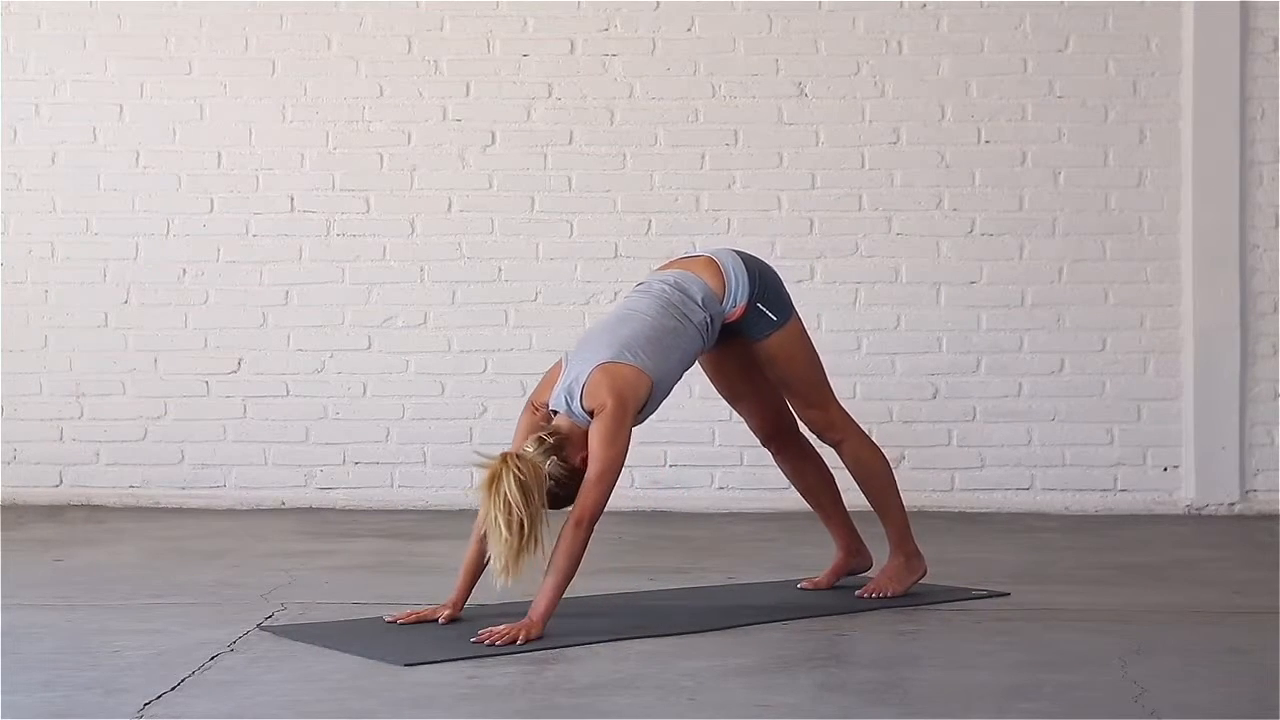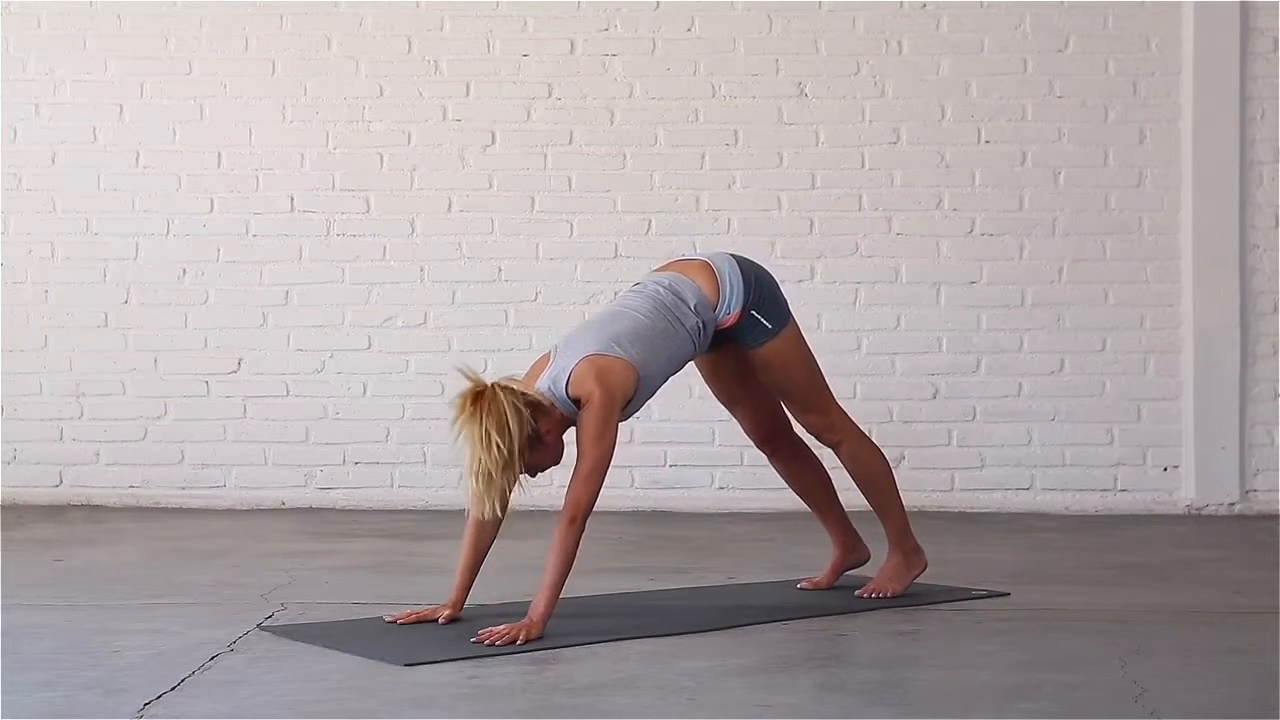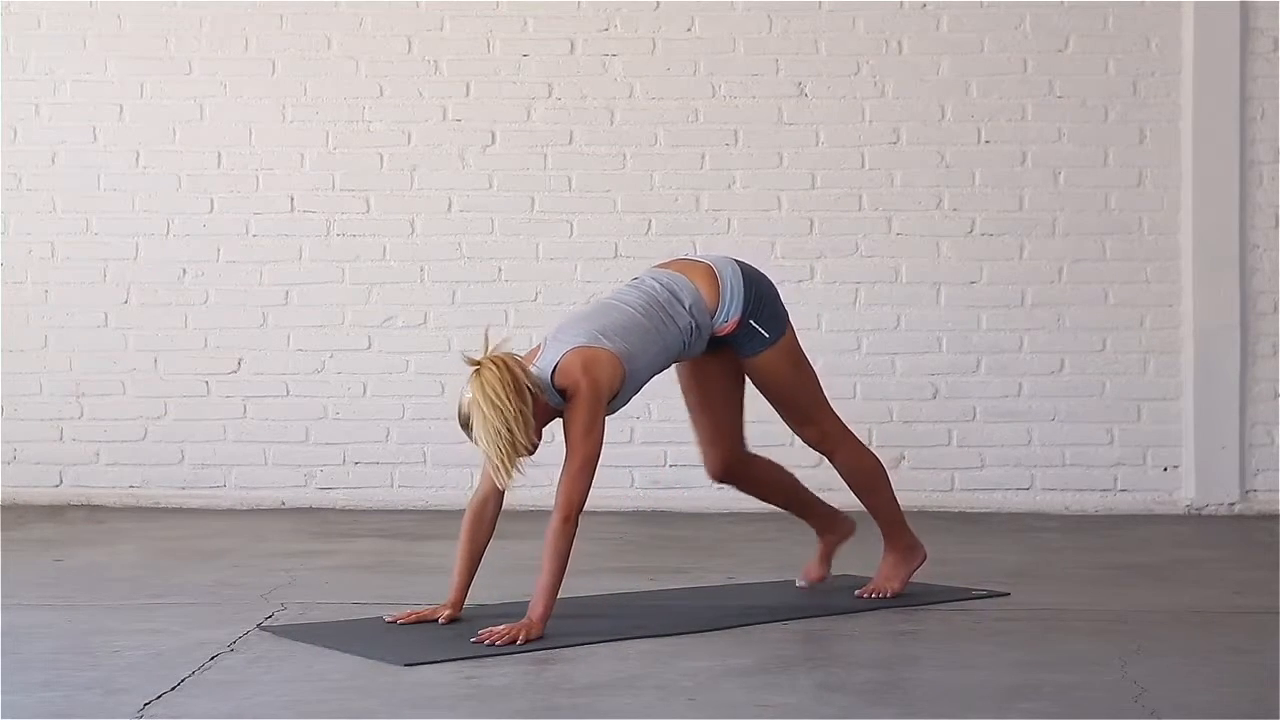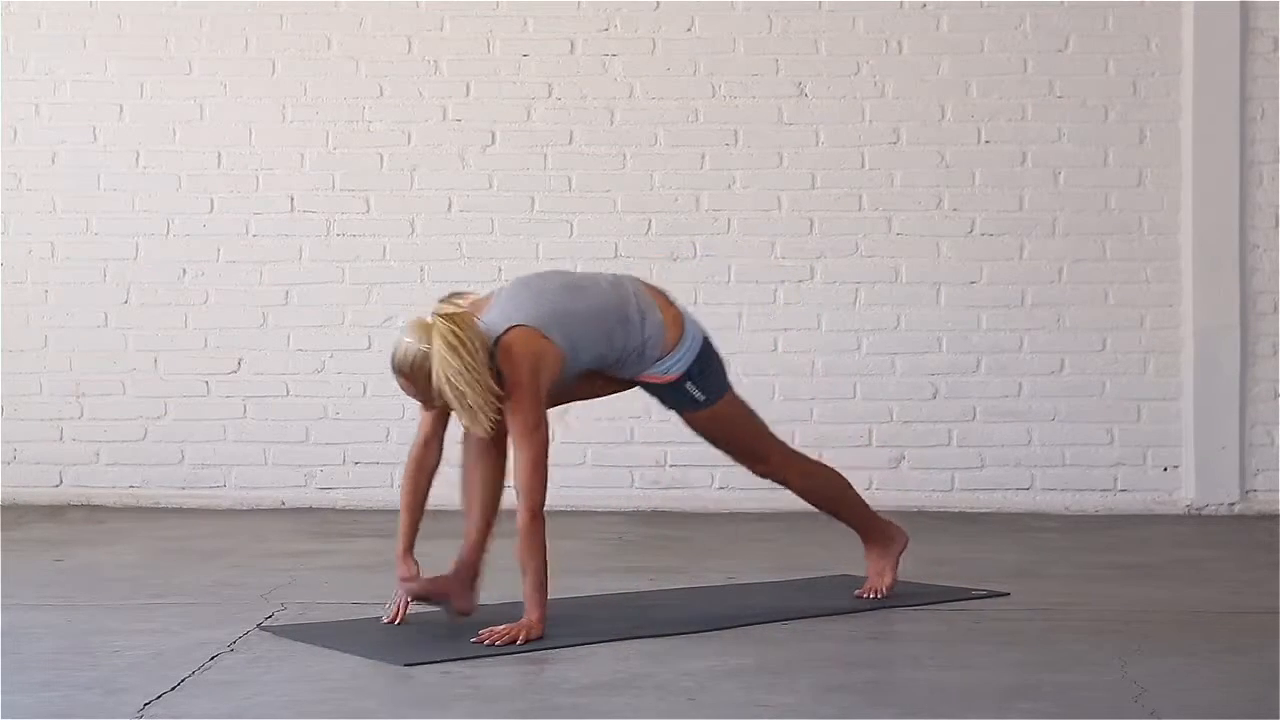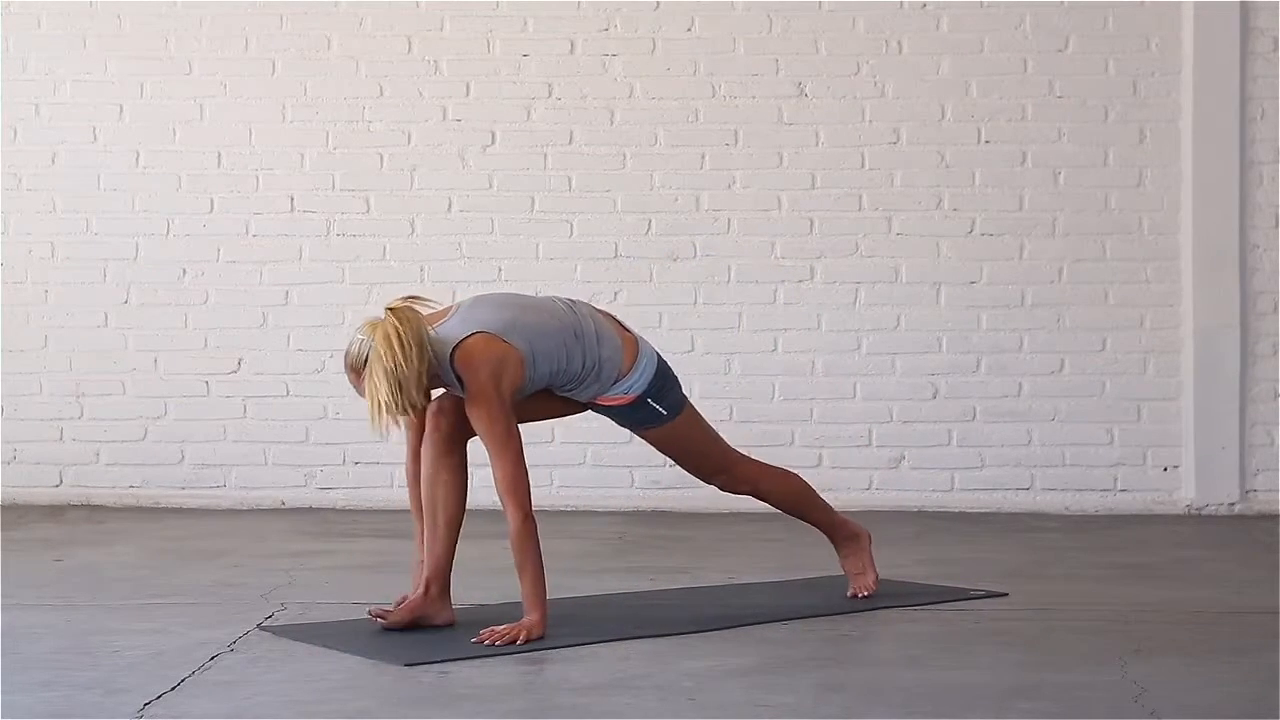
dt=0.5s
person 1, frame 1
left shoulder: (609, 396)
right shoulder: (547, 399)
left elbow: (584, 520)
right elbow: (496, 503)
left wrist: (535, 620)
right wrist: (454, 602)
left hip: (738, 288)
right hip: (699, 296)
left knee: (826, 422)
right knee: (776, 433)
left ankle: (905, 554)
right ankle: (851, 550)
person 1, frame 2
left shoulder: (594, 388)
right shoulder: (528, 393)
left elbow: (575, 513)
right elbow: (490, 503)
left wrist: (536, 619)
right wrist: (454, 601)
left hip: (734, 293)
right hip: (697, 303)
left knee: (826, 425)
right knee: (771, 436)
left ankle: (905, 550)
right ankle: (848, 546)
person 1, frame 3
left shoulder: (580, 380)
right shoulder: (517, 381)
left elbow: (566, 511)
right elbow: (486, 498)
left wrist: (536, 619)
right wrist: (453, 601)
left hip: (733, 300)
right hip: (695, 306)
left knee: (821, 433)
right knee: (724, 464)
left ankle: (902, 545)
right ankle: (828, 525)
person 1, frame 4
left shoulder: (518, 360)
right shoulder: (452, 336)
left elbow: (530, 504)
right elbow: (425, 446)
left wrist: (535, 616)
right wrist: (404, 560)
left hip: (667, 351)
right hip: (614, 339)
left knee: (768, 459)
right knee: (486, 425)
left ankle: (880, 538)
right ankle: (464, 578)
person 1, frame 5
left shoulder: (477, 369)
right shoulder: (412, 344)
left elbow: (517, 507)
right elbow: (418, 455)
left wrist: (535, 615)
right wrist: (425, 566)
left hip: (620, 373)
right hip: (572, 354)
left knee: (730, 473)
right knee: (442, 424)
left ankle: (845, 536)
right ankle: (434, 595)
